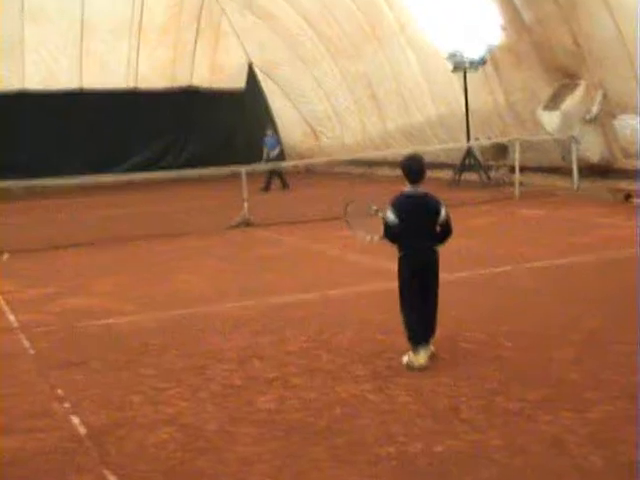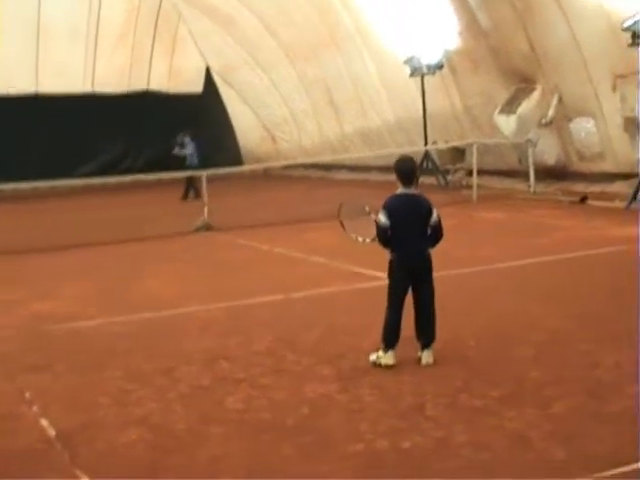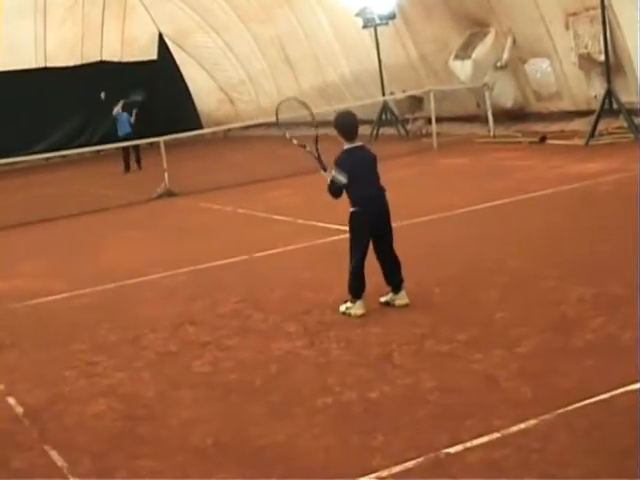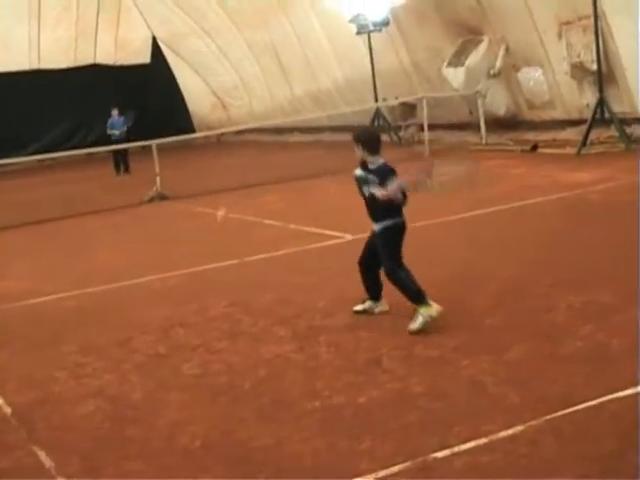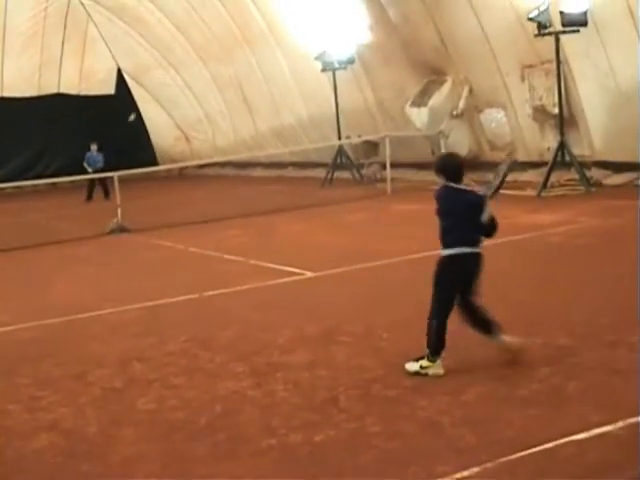
dt=1s
person 1, frame 1
left shoulder: (397, 203)
right shoulder: (434, 202)
left elbow: (390, 233)
right elbow: (446, 230)
left hip: (408, 258)
right hip: (429, 257)
left knee: (408, 304)
right knee: (428, 301)
left ankle: (419, 350)
right ankle: (426, 343)
person 1, frame 2
left shoulder: (390, 204)
right shoulder: (426, 204)
left elbow: (382, 235)
right elbow: (437, 233)
left wrist: (394, 245)
left hip: (400, 261)
right hip: (422, 260)
left knee: (394, 305)
right knee: (425, 304)
left ankle: (388, 351)
right ankle: (426, 350)
person 1, frame 3
left shoulder: (342, 160)
right shoulder: (369, 154)
left elbow: (335, 192)
left wrist: (330, 180)
left hip: (361, 211)
right hip: (381, 206)
left knee: (357, 256)
right knee: (386, 250)
left ankle: (356, 302)
right ankle: (398, 292)
person 1, frame 4
left shoulder: (387, 171)
right shoulder: (363, 169)
left elbow: (401, 200)
right elbow: (364, 188)
left wrist: (395, 195)
right wrist: (380, 194)
left hip: (391, 226)
right hip: (379, 226)
left knee: (393, 267)
right knee: (366, 262)
left ankle: (425, 306)
right ankle: (375, 300)
person 1, frame 5
left shoulder: (442, 194)
right shoulder: (476, 199)
right elbow: (489, 229)
left hip: (452, 259)
right hip: (473, 257)
left knee: (439, 309)
right knee: (467, 302)
left ankle: (433, 360)
right ankle: (499, 337)
